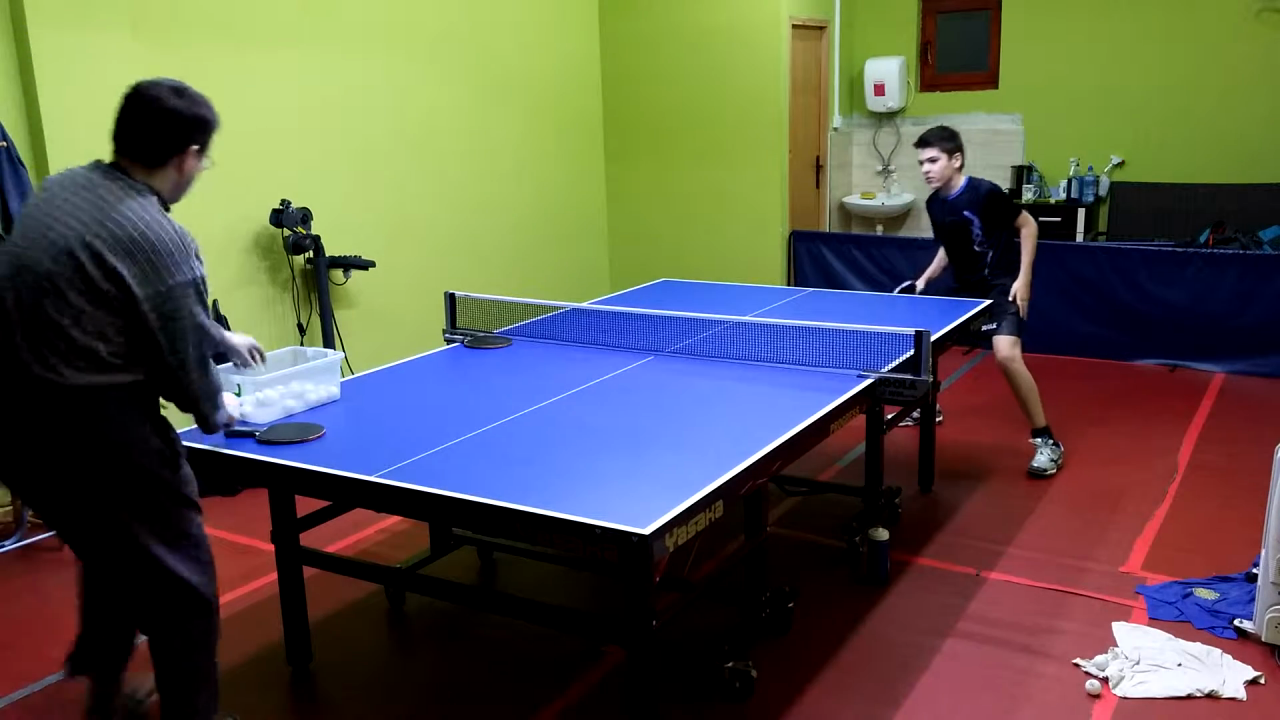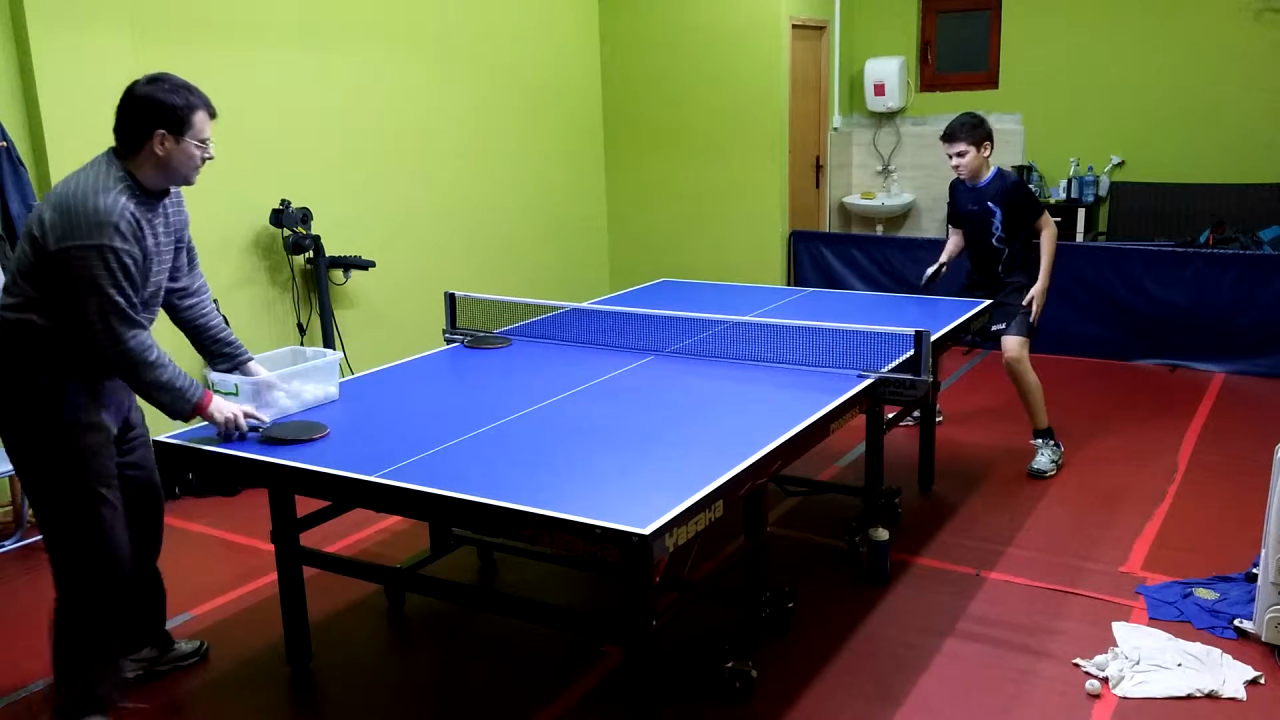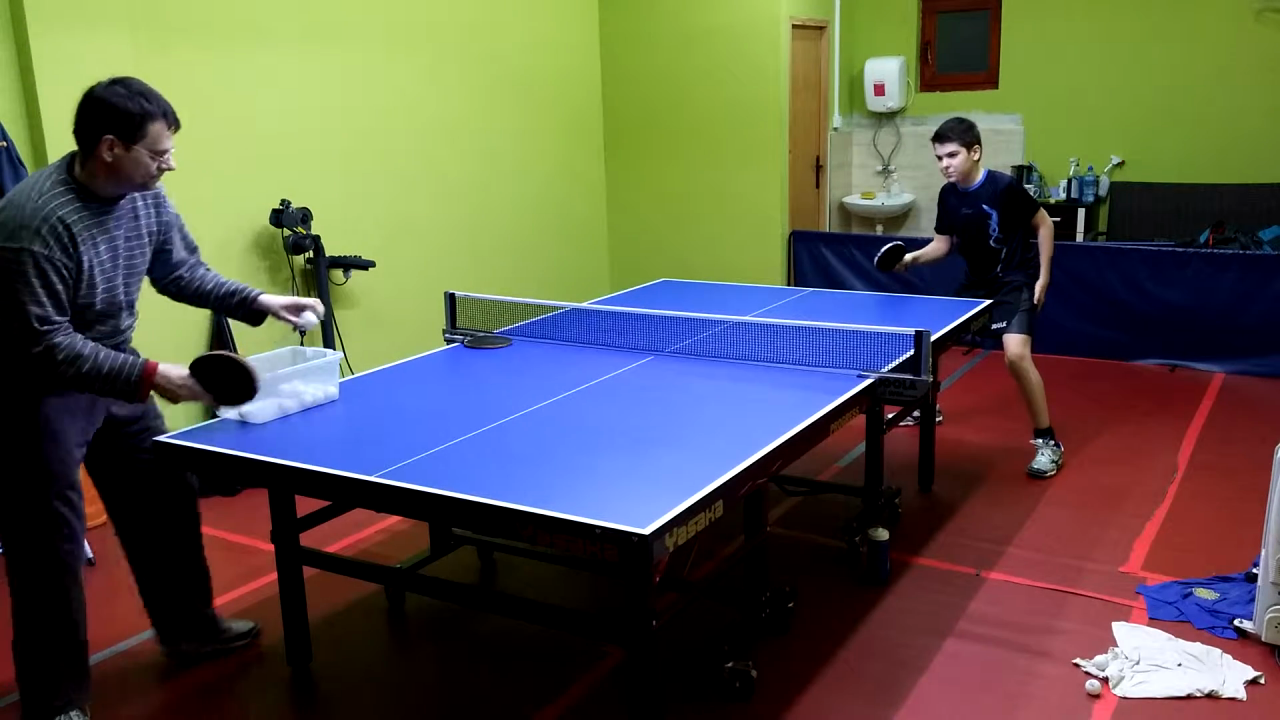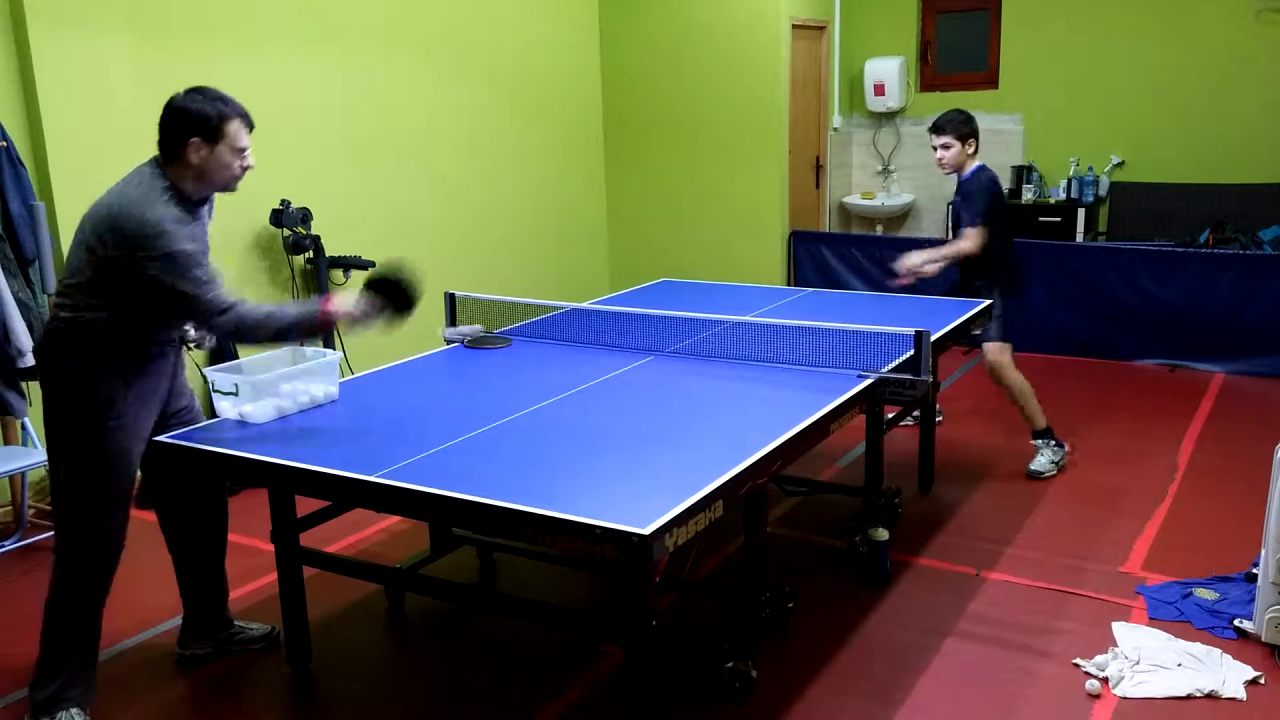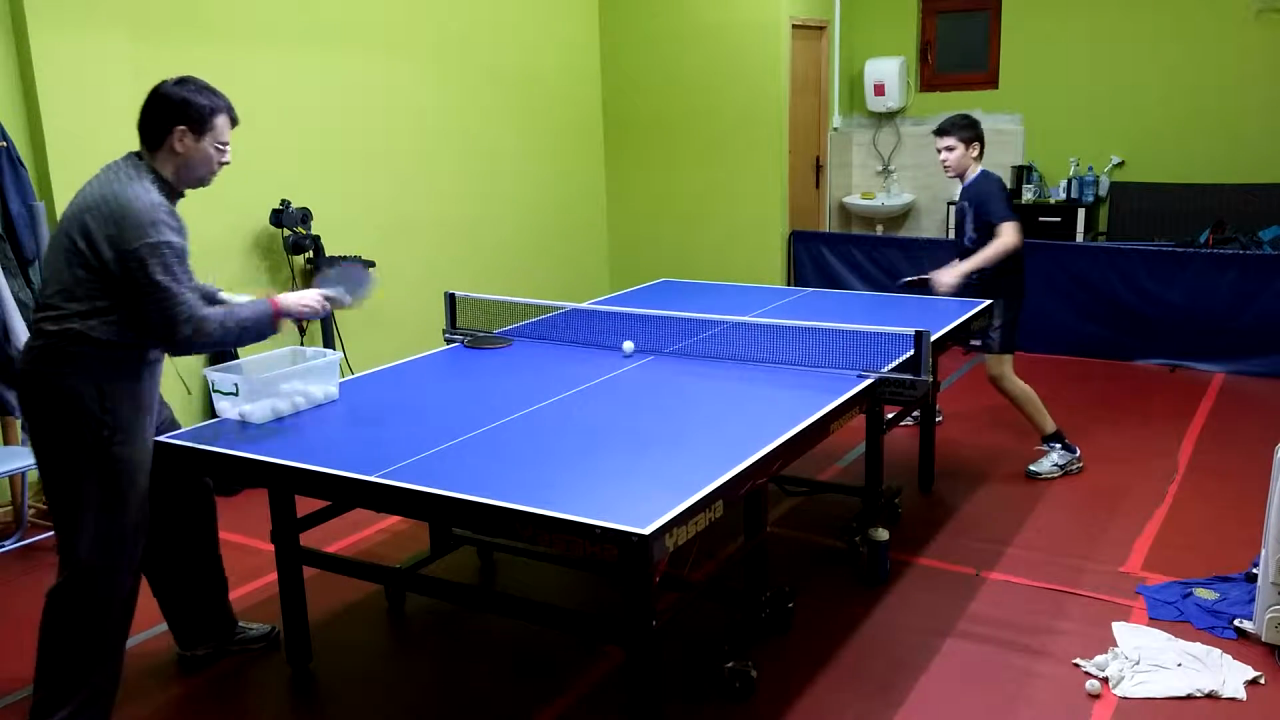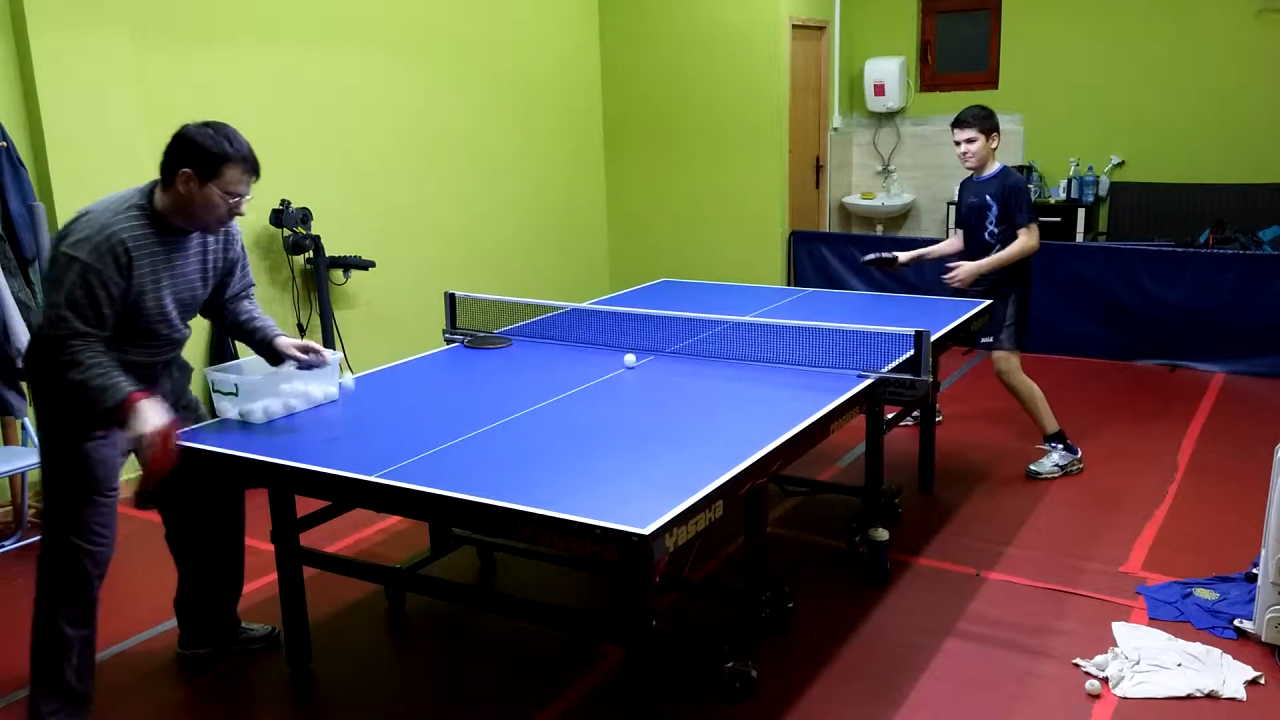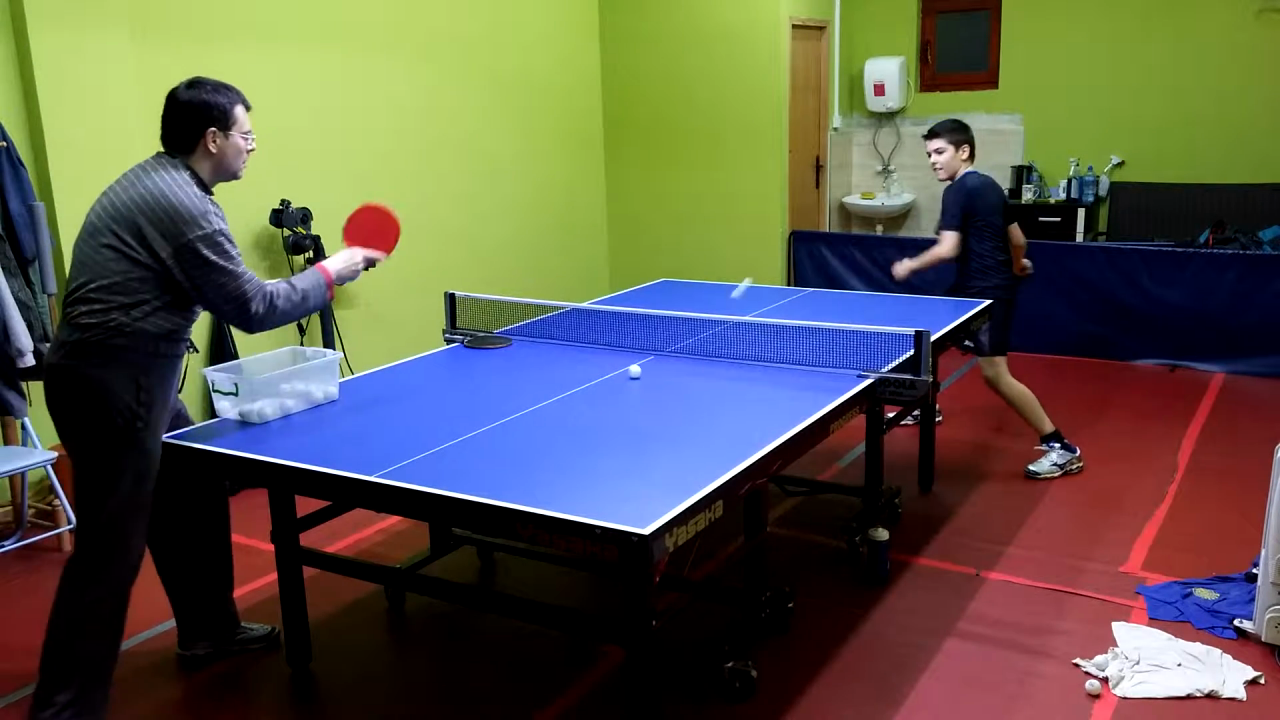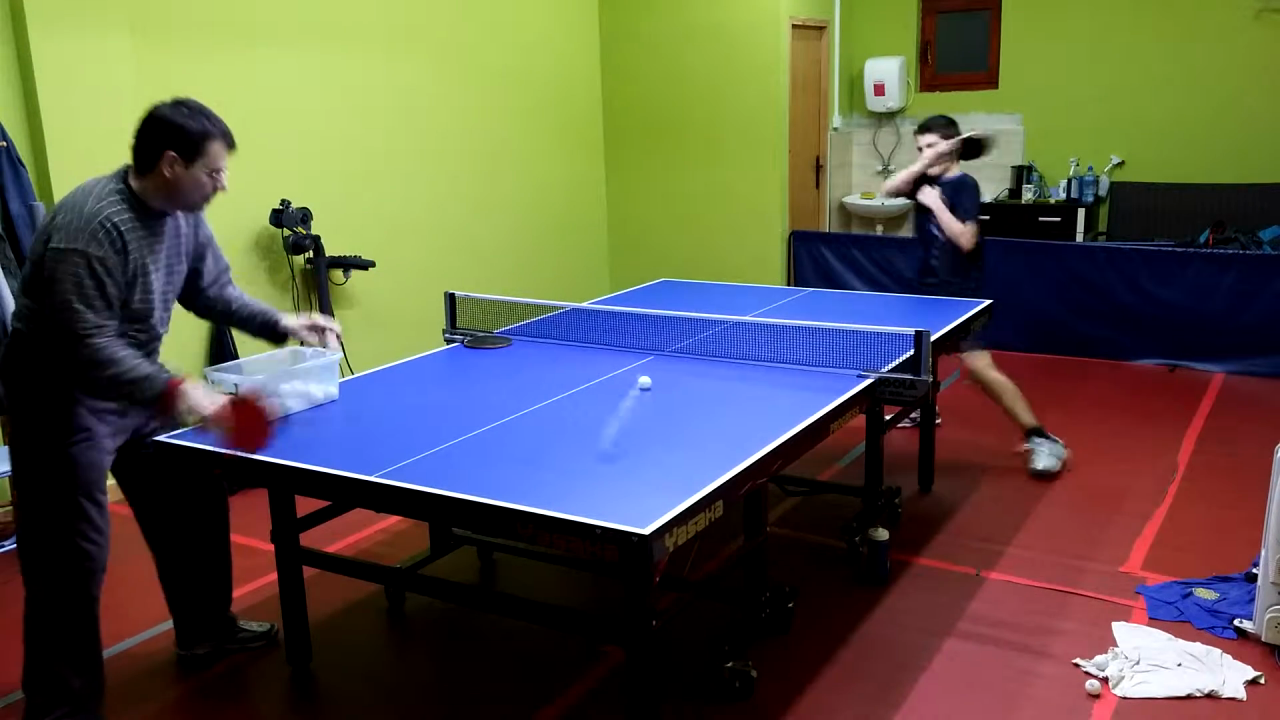
dt=0.5s
person 1, frame 1
left shoulder: (62, 190)
right shoulder: (159, 243)
right elbow: (184, 369)
left wrist: (221, 339)
right wrist: (218, 415)
right hip: (102, 430)
left knee: (114, 557)
right knee: (180, 576)
person 1, frame 2
left shoulder: (161, 198)
right shoulder: (100, 213)
left elbow: (185, 290)
right elbow: (122, 341)
left wrist: (242, 363)
right wrist: (201, 403)
left hip: (99, 373)
left knee: (140, 509)
right knee: (95, 543)
left ankle: (136, 643)
person 1, frame 3
left shoulder: (145, 198)
left elbow: (179, 271)
left wrist: (257, 303)
right wrist: (147, 376)
left hip: (114, 370)
left knee: (166, 501)
left ankle: (188, 627)
person 1, frame 4
left shoulder: (194, 192)
right shoulder: (149, 220)
right elbow: (221, 317)
left wrist: (223, 309)
right wrist: (328, 312)
left hip: (156, 362)
right hip: (95, 377)
left knee: (200, 493)
right knee: (94, 537)
left ankle: (206, 625)
person 1, frame 5
left shoulder: (152, 192)
right shoulder: (136, 210)
right elbow: (184, 329)
left wrist: (223, 302)
right wrist: (278, 312)
left hip: (127, 382)
right hip: (84, 393)
left knee: (181, 505)
right knee: (104, 559)
left ankle: (204, 629)
person 1, frame 6
left shoulder: (218, 231)
right shoulder: (101, 238)
left elbow: (233, 302)
right elbow: (73, 349)
left wrist: (276, 343)
right wrist: (134, 404)
left hip: (161, 381)
right hip: (84, 394)
left knee: (215, 496)
right knee: (80, 552)
left ankle: (208, 628)
person 1, frame 7
left shoulder: (157, 183)
right shoulder: (182, 206)
right elbow: (251, 308)
right wrist: (327, 273)
left hip: (132, 374)
right hip: (109, 383)
left knee: (193, 498)
right knee: (112, 544)
left ankle: (208, 628)
person 1, frame 8
left shoulder: (182, 216)
right shoulder: (91, 225)
left elbow: (210, 291)
right elbow: (88, 347)
left wrist: (280, 323)
right wrist: (175, 391)
left hip: (135, 387)
right hip: (64, 397)
left knee: (196, 499)
right knee: (71, 561)
left ankle: (206, 629)
person 2, frame 1
left shoulder: (986, 193)
right shoulder: (934, 203)
left elbow: (1028, 226)
left wrist: (1023, 278)
right wrist: (924, 279)
left hip: (1002, 285)
right hip: (965, 287)
left knee: (1007, 355)
left ankle: (1047, 442)
person 2, frame 2
left shoulder: (1011, 186)
right shoulder: (957, 189)
left elbow: (1048, 229)
left wrist: (1042, 283)
right wrist: (944, 260)
left hip: (1015, 284)
right hip: (977, 283)
left knee: (1013, 356)
left ankle: (1047, 442)
person 2, frame 3
left shoulder: (1005, 187)
right shoulder: (948, 195)
left elbow: (1044, 225)
right elbow: (943, 243)
left wrist: (1043, 277)
right wrist: (913, 257)
left hip: (1015, 282)
right hip: (976, 283)
left knee: (1016, 354)
left ankle: (1048, 441)
person 2, frame 4
left shoulder: (978, 183)
right shoulder: (967, 182)
left elbow: (971, 245)
left wrist: (923, 257)
right wrist: (934, 265)
left hip: (993, 283)
right hip: (972, 282)
left knee: (997, 362)
left ankle: (1048, 442)
person 2, frame 5
left shoulder: (986, 186)
right shoulder: (970, 188)
left elbow: (1009, 239)
left wrist: (958, 269)
right wrist: (952, 271)
left hip: (998, 292)
right hip: (977, 289)
left knee: (999, 373)
left ankle: (1062, 448)
person 2, frame 6
left shoulder: (1011, 183)
right shoulder: (967, 187)
left elbow: (1030, 242)
left wrist: (980, 266)
right wrist: (914, 254)
left hip: (1005, 289)
right hip: (971, 288)
left knee: (1006, 367)
left ankle: (1063, 448)
person 2, frame 7
left shoulder: (961, 190)
right shoulder: (987, 186)
left elbow: (948, 250)
right elbow: (1017, 237)
left wrist: (909, 267)
right wrist: (1018, 263)
left hip: (990, 291)
right hip: (973, 288)
left knee: (993, 373)
left ankle: (1062, 448)
person 2, frame 8
left shoulder: (964, 186)
right shoulder: (924, 182)
left elbow: (966, 241)
right elbow: (889, 189)
left wrist: (934, 204)
right wrist: (929, 160)
left hip: (962, 291)
right hip: (930, 288)
left knee: (978, 366)
left ankle: (1042, 439)
right ankle: (924, 410)
